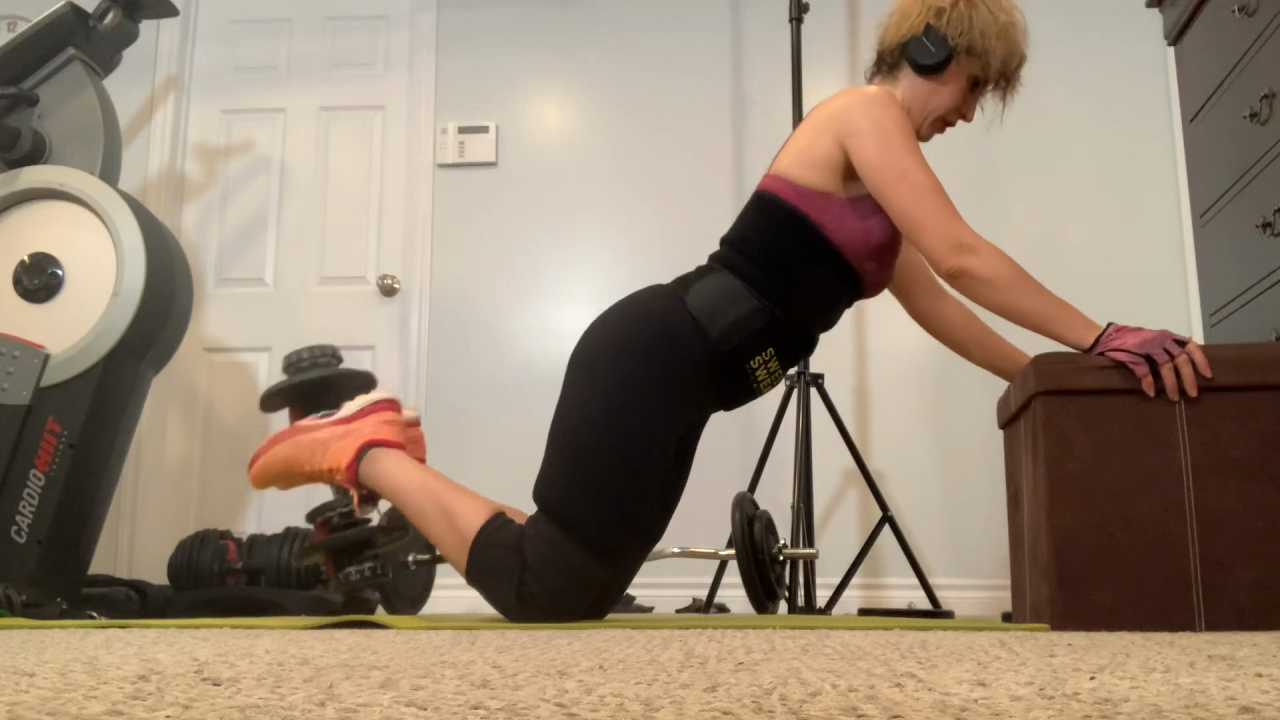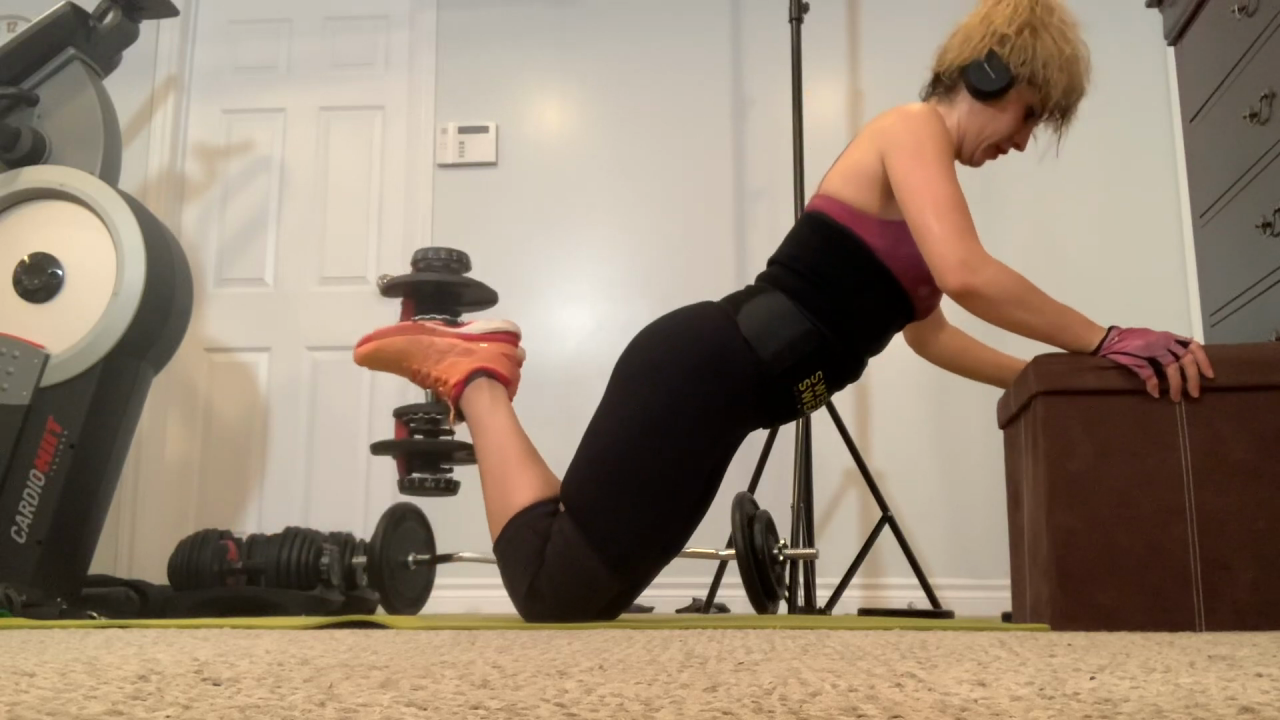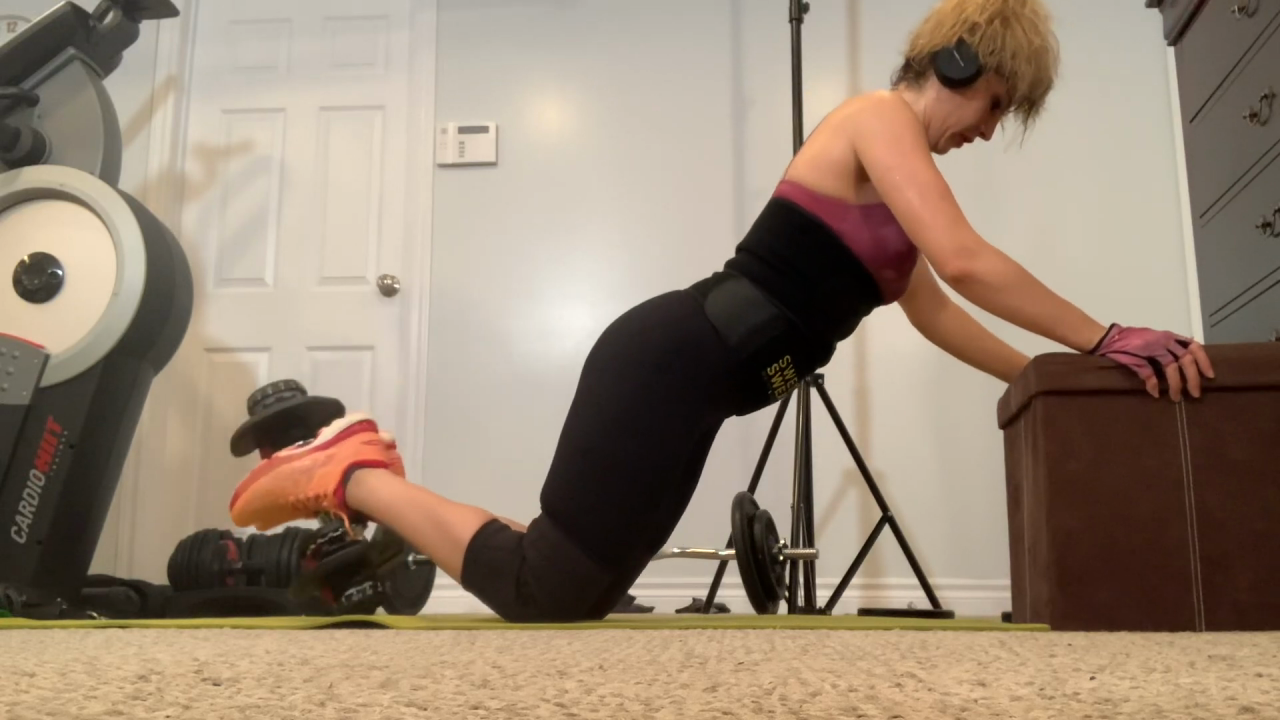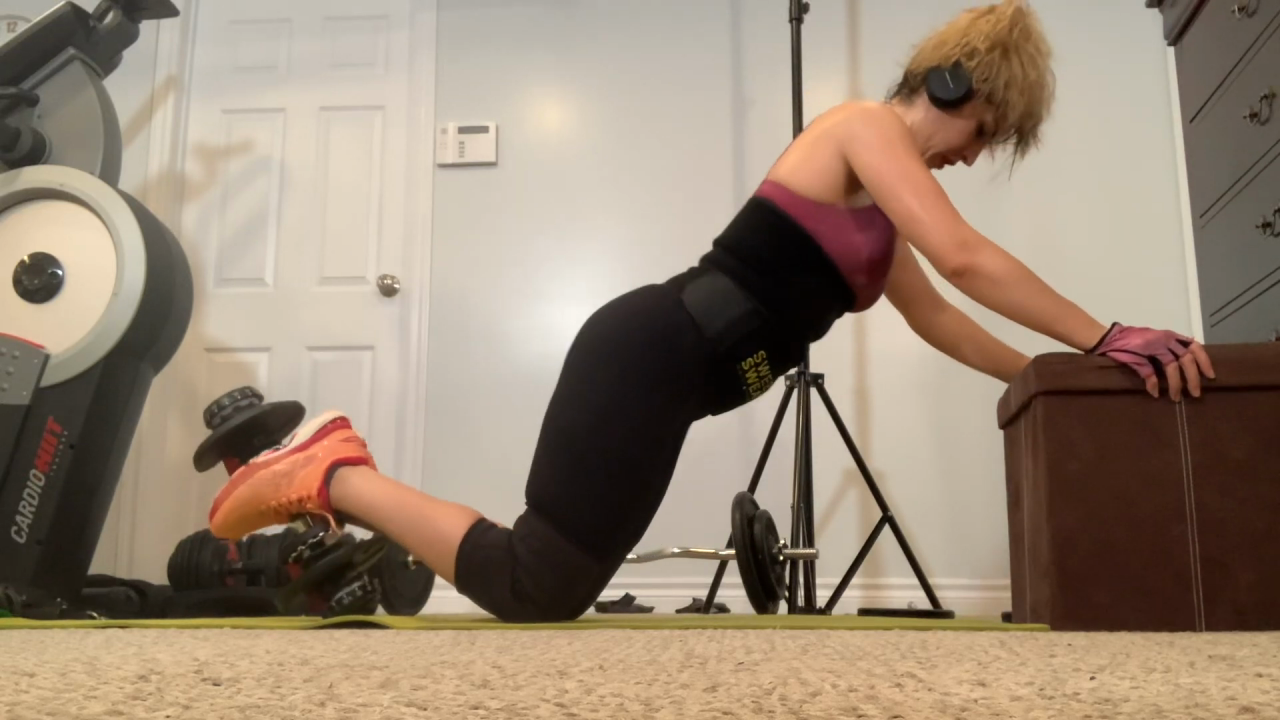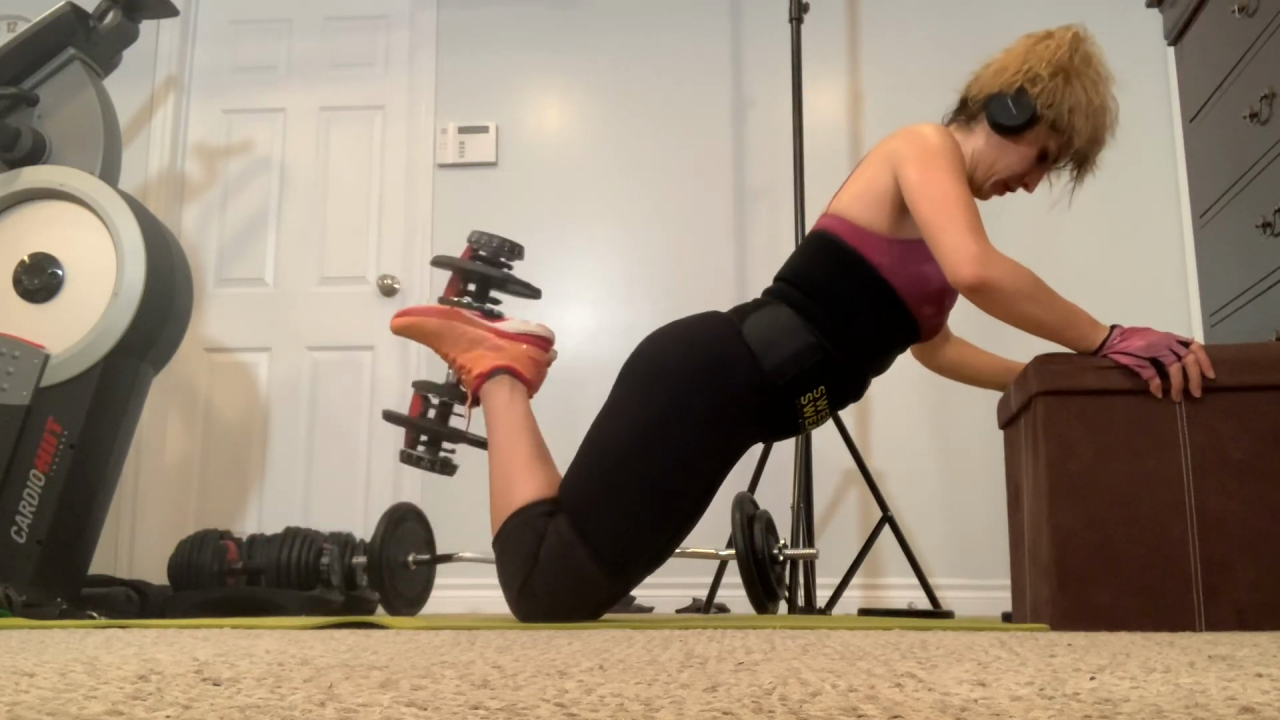
dt=1s
person 1, frame 1
left shoulder: (876, 169)
right shoulder: (865, 113)
left elbow: (931, 302)
right elbow: (960, 256)
left wrist: (1041, 375)
right wrist: (1103, 337)
left hip: (673, 379)
right hip: (654, 359)
left knee: (577, 595)
right knee: (540, 593)
left ankle: (389, 453)
right ankle: (364, 449)
person 1, frame 2
left shoulder: (923, 174)
right shoulder: (910, 129)
left elbow: (929, 331)
right elbow: (969, 276)
right wrist: (1105, 341)
left hip: (716, 387)
right hip: (700, 371)
left knee: (590, 589)
right knee: (556, 592)
left ankle: (477, 384)
right ankle: (474, 377)
person 1, frame 3
left shoulder: (893, 177)
right shoulder: (879, 118)
left elbow: (935, 311)
right elbow: (964, 260)
right wrist: (1107, 339)
left hip: (688, 380)
right hip: (671, 365)
left knee: (576, 590)
right knee: (543, 596)
left ankle: (378, 480)
right ankle: (351, 475)
person 1, frame 4
left shoulder: (877, 198)
right shoulder: (865, 127)
left elbow: (933, 314)
right elbow: (961, 256)
right wrist: (1106, 338)
left hip: (665, 371)
right hip: (649, 355)
left knee: (550, 583)
right knee: (534, 588)
left ankle: (341, 484)
right ankle: (327, 473)
person 1, frame 5
left shoulder: (938, 201)
right shoulder: (923, 147)
left elbow: (933, 345)
right elbow: (976, 273)
right wrist: (1106, 340)
left hip: (721, 393)
right hip: (706, 380)
left knee: (576, 582)
right knee: (549, 591)
left ankle: (503, 365)
right ankle: (498, 366)
